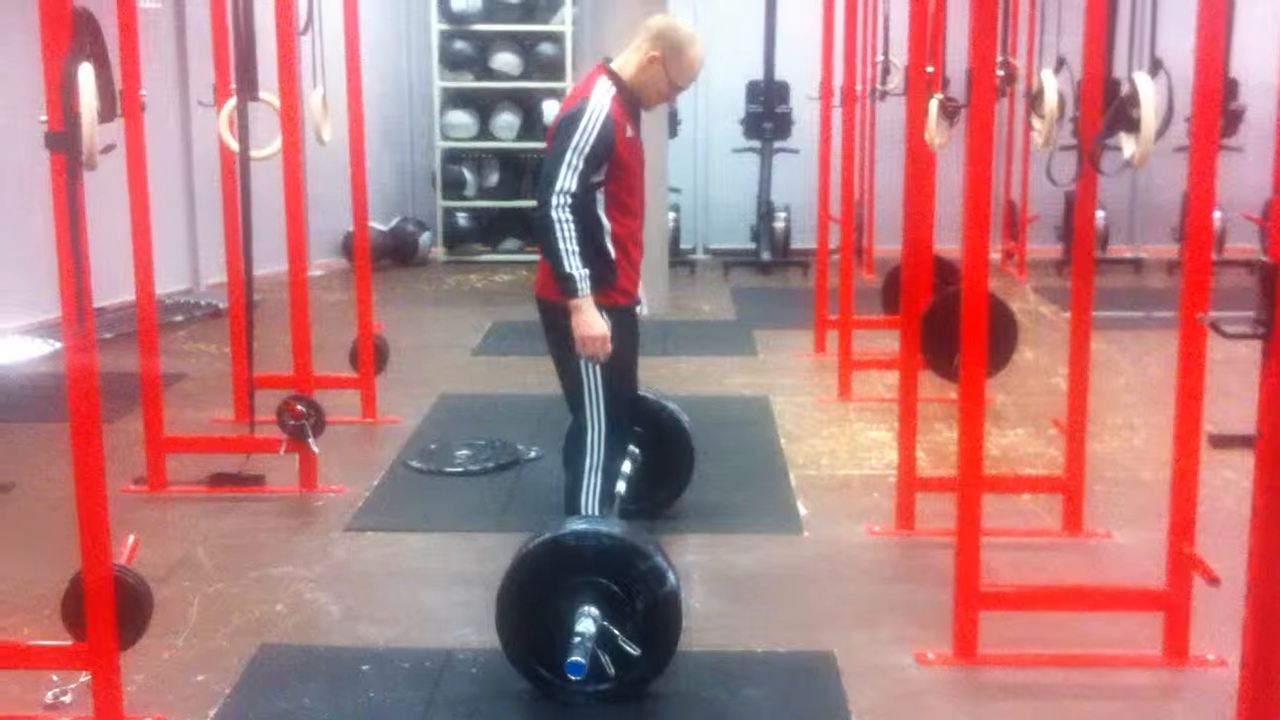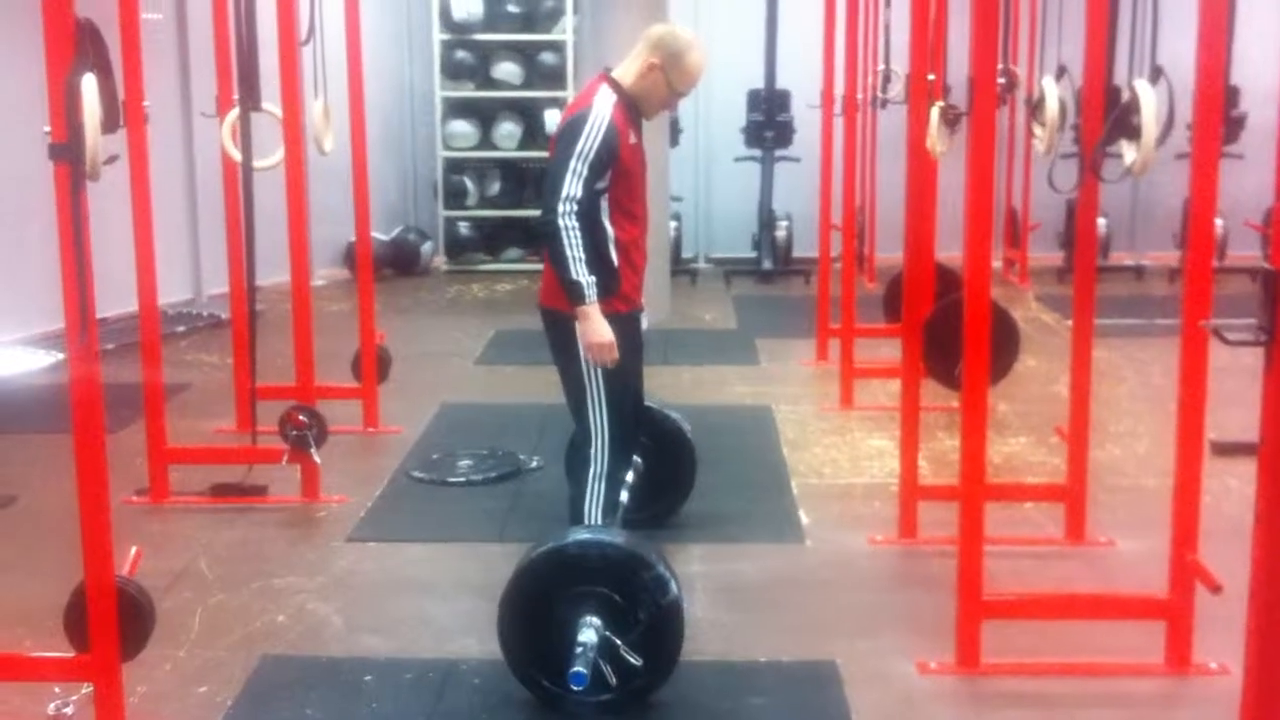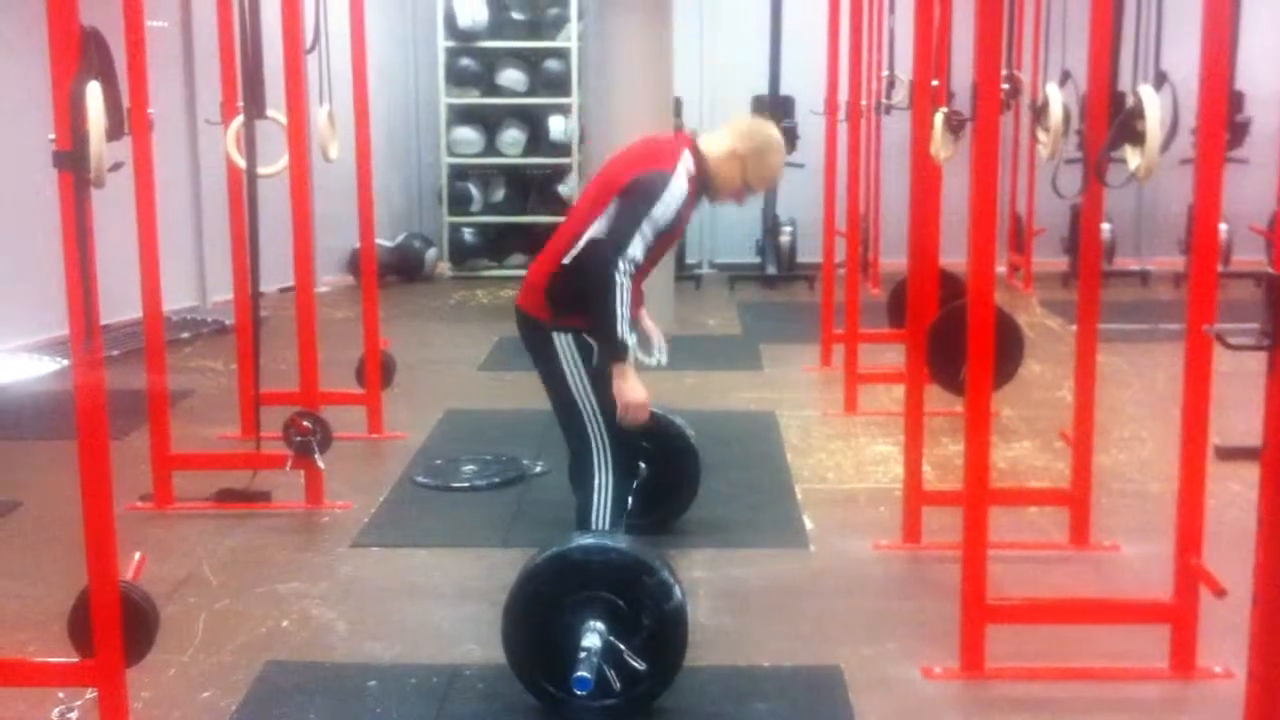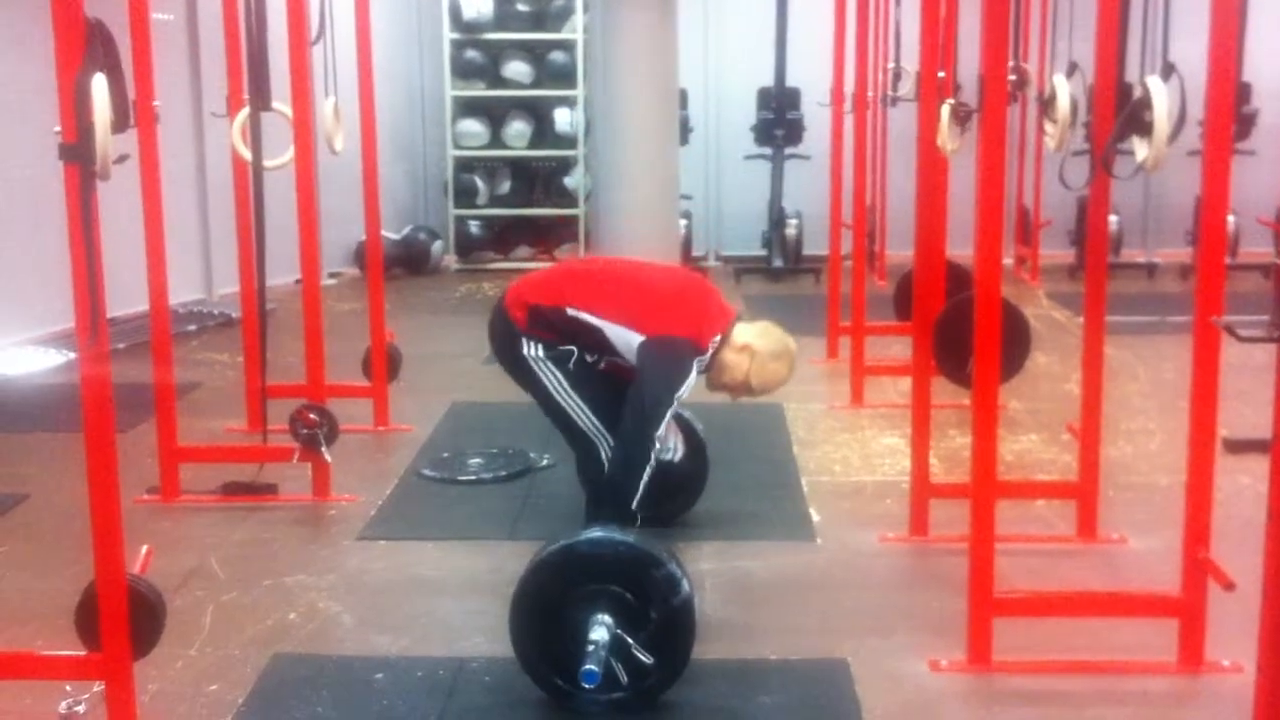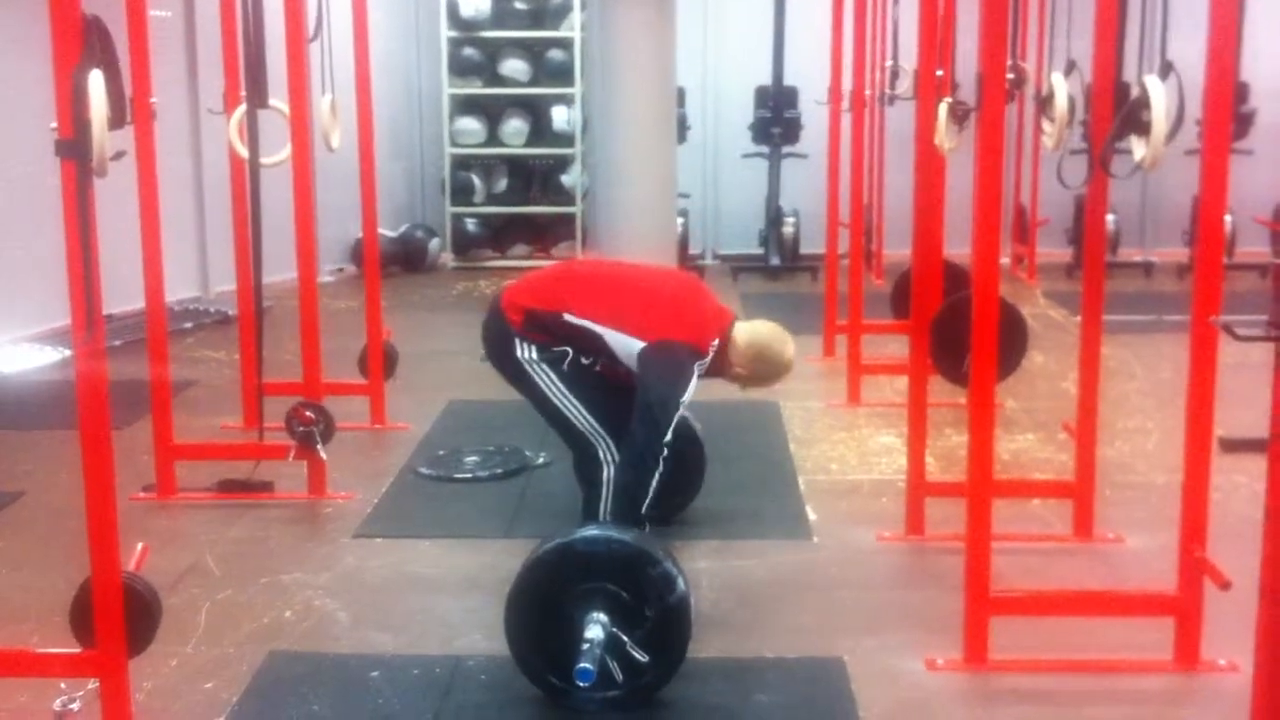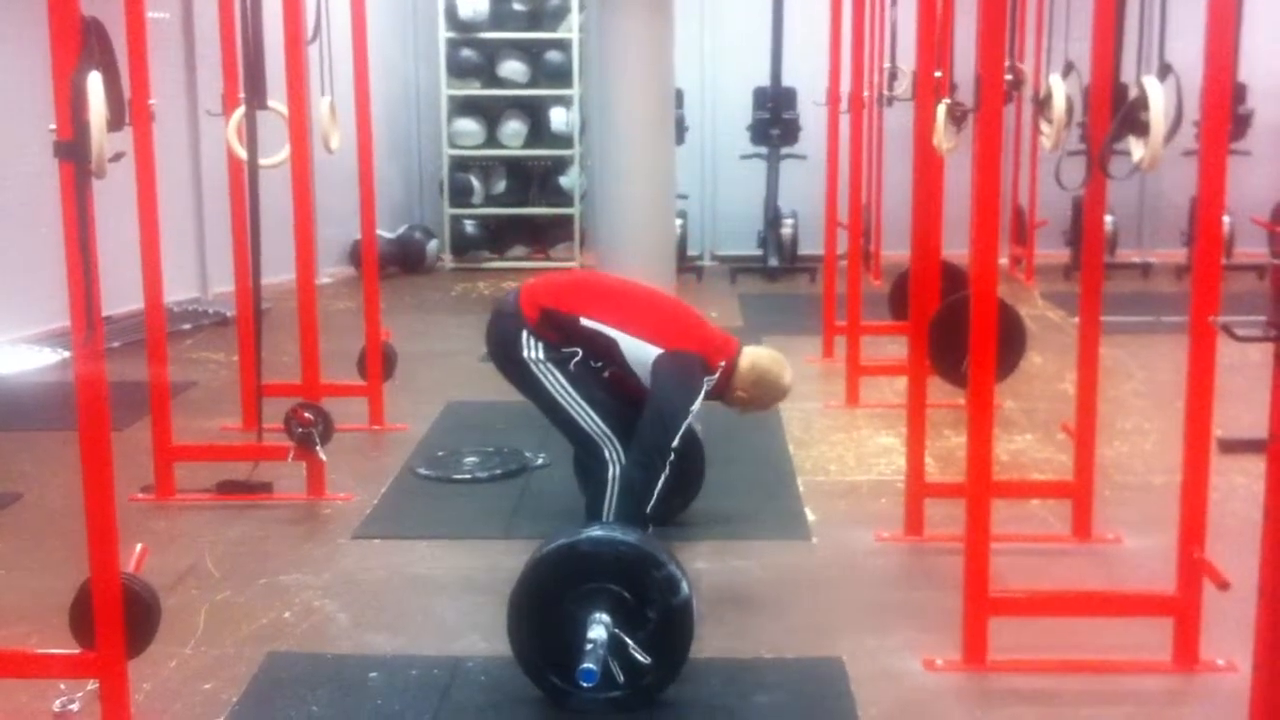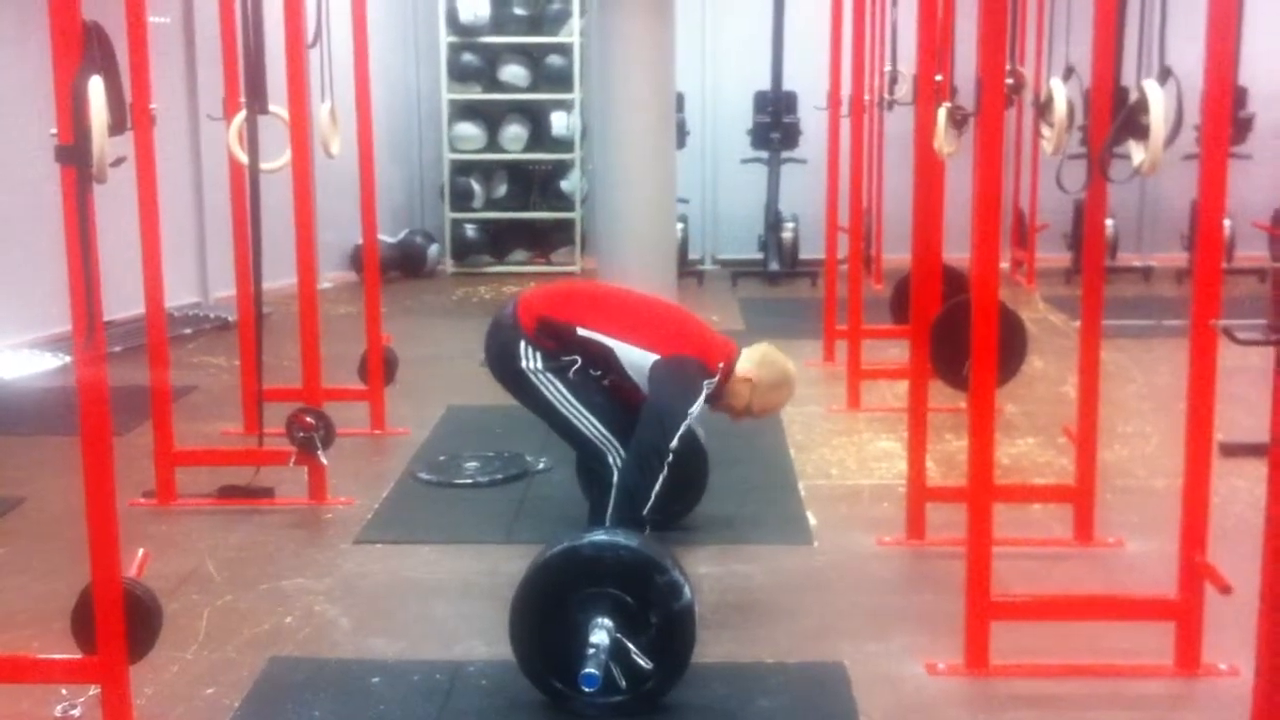
dt=0.7s
person 1, frame 1
left shoulder: (619, 105)
right shoulder: (594, 111)
right elbow: (554, 208)
right wrist: (581, 305)
left hip: (612, 295)
right hip: (585, 306)
left knee: (617, 417)
right knee: (597, 427)
left ankle: (601, 522)
person 1, frame 2
left shoulder: (621, 114)
right shoulder: (595, 118)
right elbow: (559, 217)
right wrist: (588, 311)
left hip: (616, 304)
right hip: (589, 312)
left knee: (624, 425)
right knee: (603, 436)
left ankle: (606, 531)
person 1, frame 3
left shoulder: (679, 161)
right shoulder: (671, 179)
right elbow: (615, 266)
left wrist: (636, 309)
right wrist: (623, 370)
left hip: (573, 308)
right hip: (556, 317)
left knee: (626, 424)
right knee: (604, 445)
left ankle: (610, 536)
person 1, frame 4
left shoulder: (711, 312)
right shoulder: (682, 351)
right elbow: (637, 442)
left wrist: (661, 415)
left hip: (551, 309)
right hip: (527, 326)
left knee: (622, 420)
right knee: (606, 446)
person 1, frame 5
left shoulder: (704, 317)
right shoulder: (679, 357)
right elbow: (645, 449)
left hip: (542, 310)
right hip: (519, 328)
left knee: (626, 422)
right knee: (606, 451)
person 1, frame 6
left shoulder: (707, 348)
right shoulder: (689, 372)
right elbow: (650, 455)
left hip: (544, 312)
right hip: (526, 330)
left knee: (627, 428)
right knee: (612, 451)
person 1, frame 7
left shoulder: (707, 354)
right shoulder: (690, 375)
right elbow: (645, 460)
left hip: (544, 324)
right hip: (523, 341)
left knee: (629, 436)
right knee: (616, 455)
